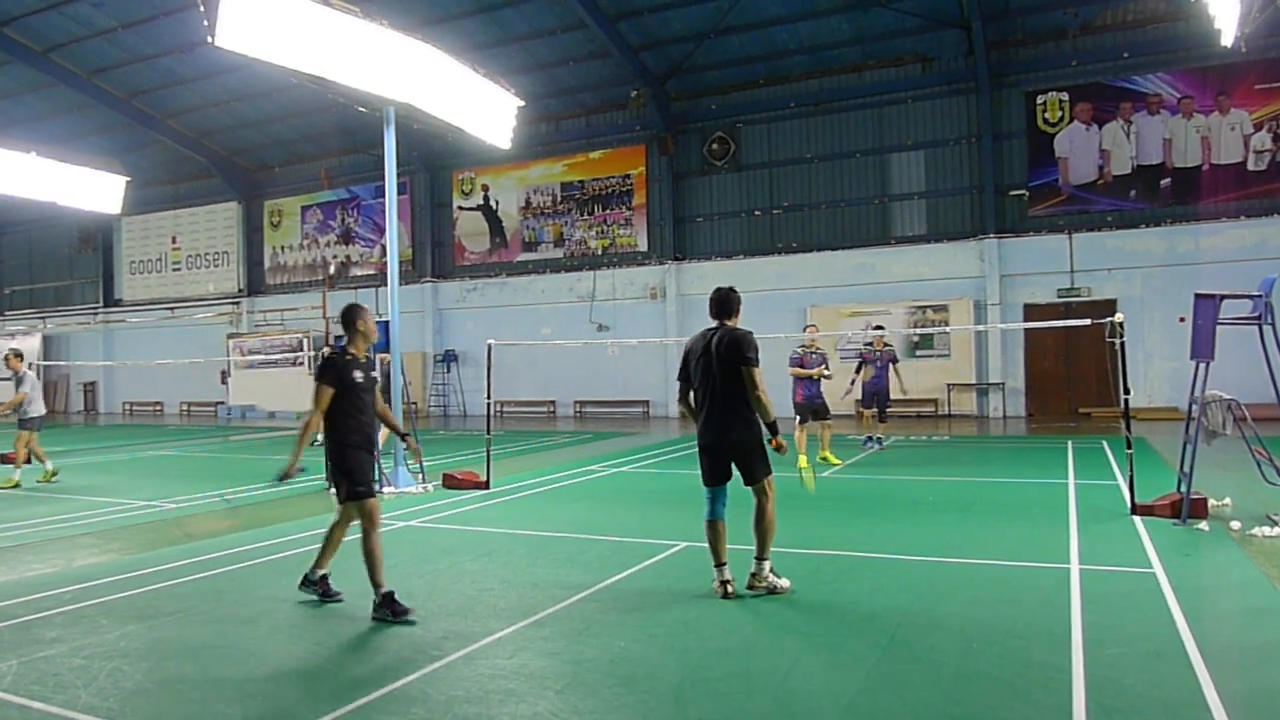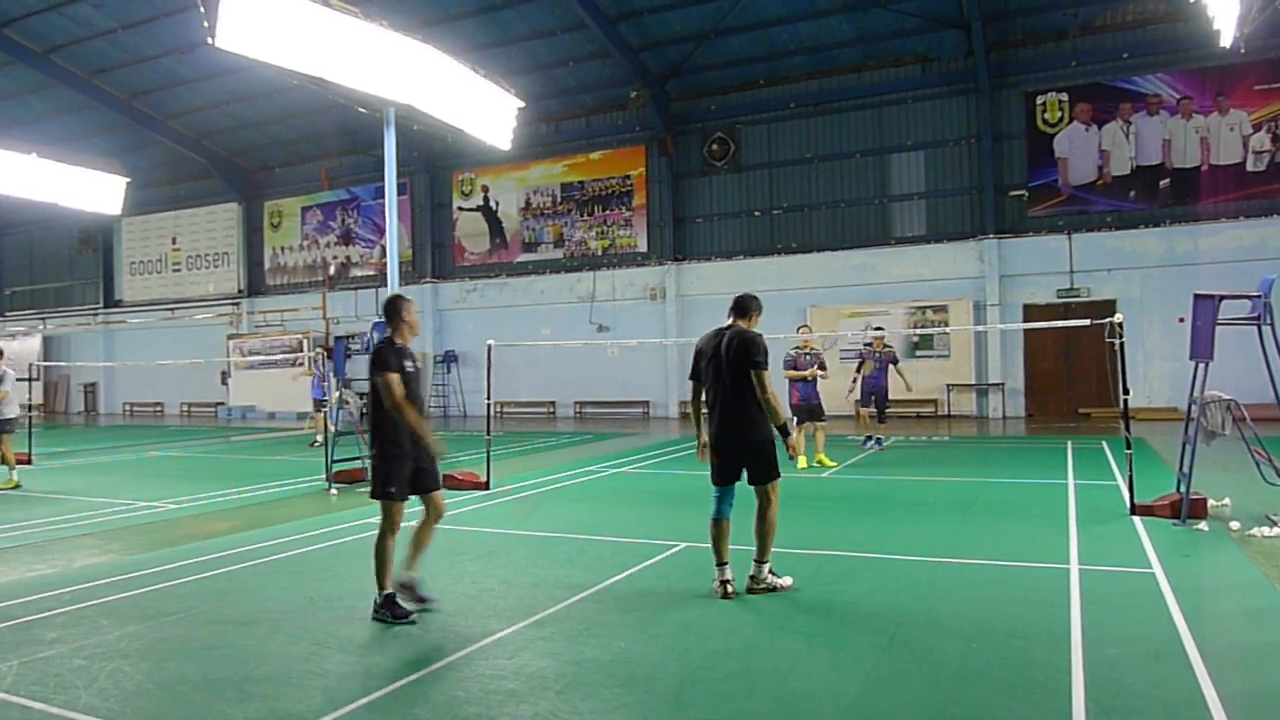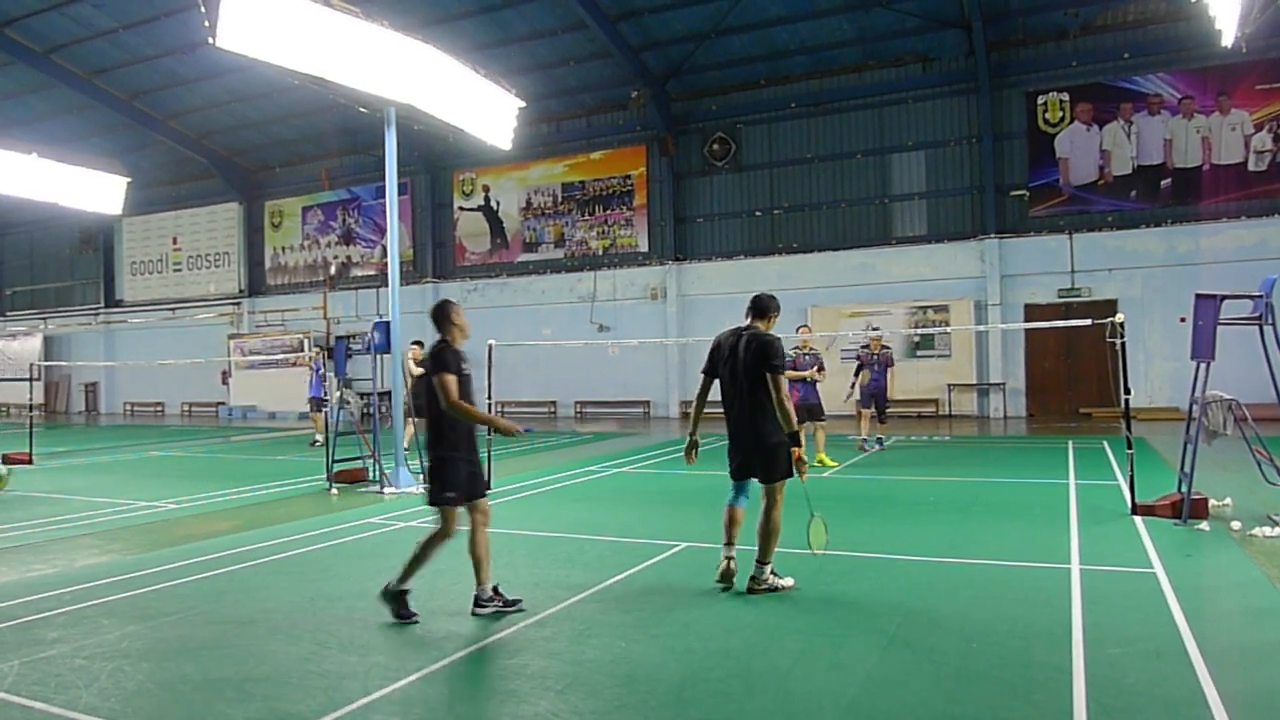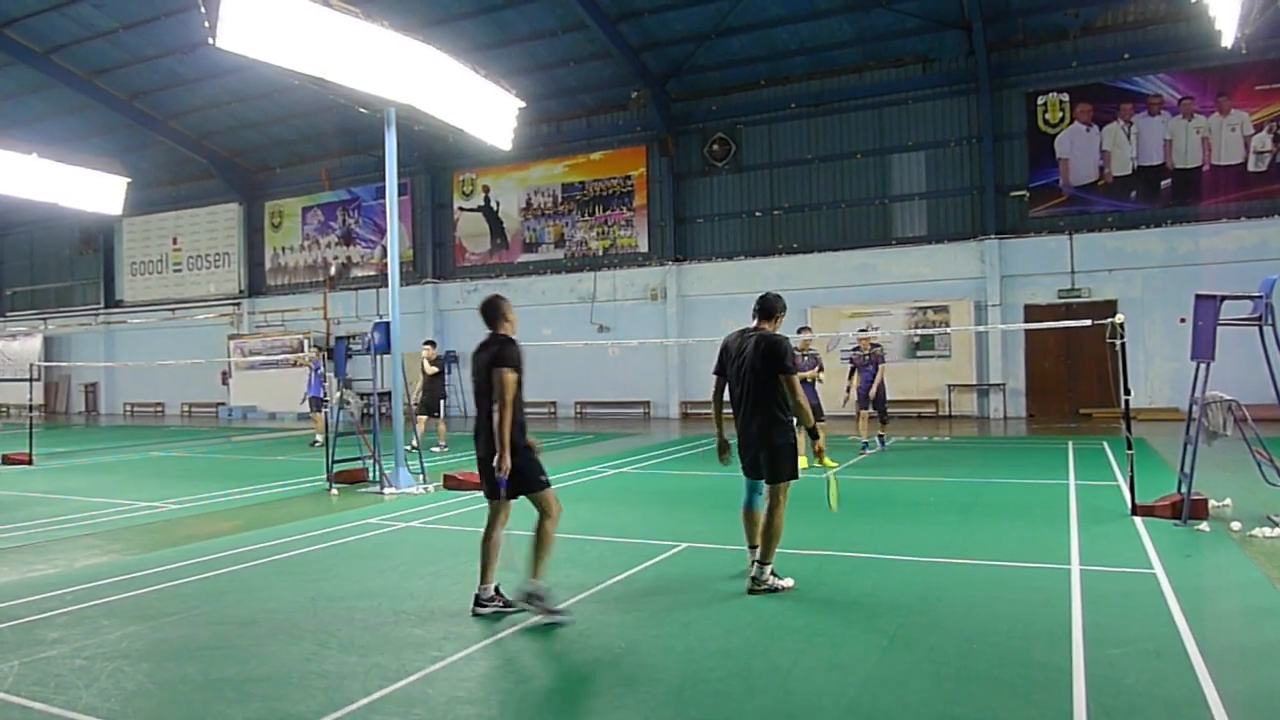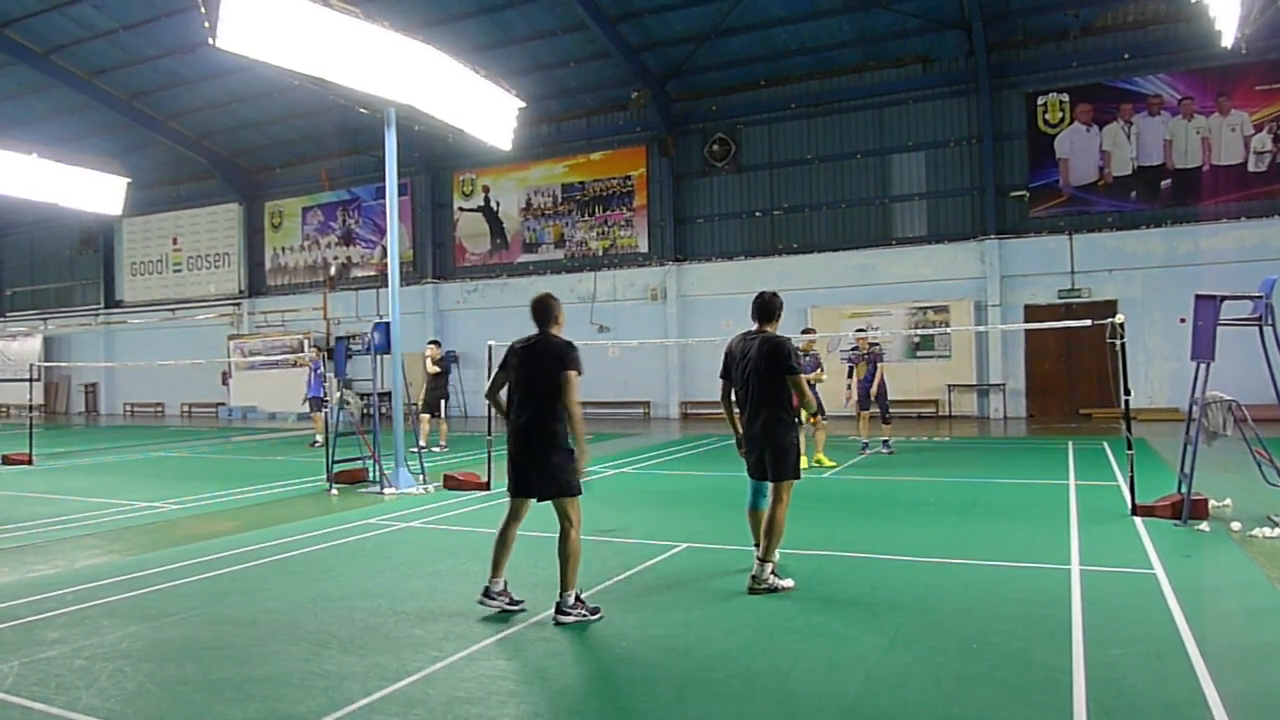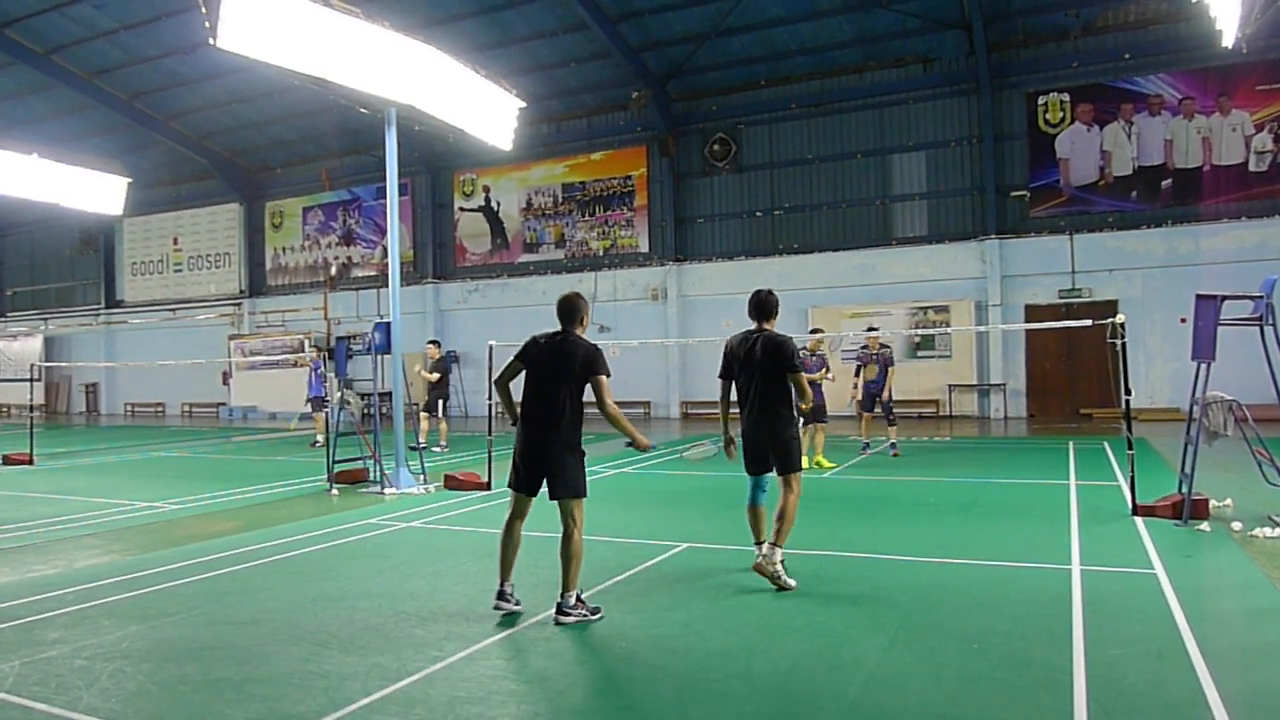
dt=0.3s
person 1, frame 1
left shoulder: (368, 362)
right shoulder: (335, 363)
right elbow: (317, 414)
left wrist: (405, 436)
right wrist: (296, 459)
left hip: (365, 451)
right hip: (346, 452)
left knee: (347, 517)
right knee: (372, 521)
left ankle: (315, 578)
right ankle: (383, 600)
person 1, frame 2
left shoulder: (408, 353)
right shoulder: (385, 352)
right elbow: (395, 403)
left wrist: (425, 439)
right wrist: (426, 436)
left hip: (415, 448)
right hip: (392, 450)
left knee: (436, 508)
right knee: (392, 522)
left ankle: (407, 578)
right ankle: (385, 598)
person 1, frame 3
left shoulder: (454, 354)
right shoulder: (443, 353)
right elbow: (451, 404)
right wrist: (495, 423)
left hip: (465, 451)
right hip: (448, 454)
left knee: (481, 518)
right knee: (448, 528)
left ankle: (486, 595)
right ankle: (397, 589)
person 1, frame 4
left shoulder: (483, 349)
right shoulder: (507, 347)
right elbow: (503, 401)
right wrist: (506, 450)
left hip: (488, 445)
right hip: (508, 445)
left knee: (498, 517)
right knee: (550, 510)
left ankle: (485, 594)
right ankle: (534, 589)
person 1, frame 5
left shoulder: (517, 349)
right shoulder: (564, 350)
left elbow: (492, 393)
right elbow: (570, 404)
right wrist: (581, 451)
left hip: (518, 444)
right hip: (551, 447)
left knee: (514, 515)
right knee: (571, 522)
left ankle: (495, 588)
right ankle: (568, 602)
person 1, frame 6
left shoulder: (536, 344)
right shoulder: (590, 353)
left elbow: (500, 382)
right elbow: (607, 407)
left wrist: (517, 418)
right wrist: (636, 437)
left hip: (528, 442)
right hip: (563, 447)
left knee: (516, 515)
right knee: (573, 524)
left ankle: (505, 590)
right ankle: (569, 602)
person 2, frame 1
left shoulder: (693, 344)
right shoulder: (742, 339)
left elbow: (683, 398)
right elbow: (756, 391)
right wrist: (774, 431)
left hip: (709, 436)
right hip: (743, 432)
left knee: (715, 501)
right knee: (765, 496)
left ankle: (722, 577)
right ankle: (761, 572)
person 2, frame 2
left shoulder: (705, 342)
right shoulder: (751, 340)
left elbow: (696, 396)
right elbow: (765, 393)
left wrist: (700, 433)
right wrist: (786, 432)
left hip: (720, 435)
right hip: (754, 434)
left knee: (721, 501)
right knee: (767, 499)
left ankle: (723, 577)
right ankle: (760, 575)
person 2, frame 3
left shoulder: (721, 341)
right shoulder: (769, 343)
left elbow: (703, 392)
right elbow: (781, 398)
left wrist: (693, 434)
right wrist: (796, 443)
left hip: (737, 434)
right hip: (769, 435)
left knee: (739, 491)
right knee: (773, 500)
left ankle: (728, 558)
right ankle: (762, 575)
person 2, frame 4
left shoulder: (730, 342)
right shoulder: (777, 344)
left elbow: (717, 395)
right elbow: (796, 397)
left wrist: (721, 436)
right wrist: (814, 434)
left hip: (746, 433)
right hip: (776, 433)
left knee: (753, 489)
right knee: (777, 499)
left ankle: (754, 556)
right ankle: (761, 575)
person 2, frame 5
left shoulder: (734, 345)
right shoulder: (780, 345)
left elbow: (725, 396)
right elbow: (803, 394)
left wrist: (737, 432)
right wrist: (813, 411)
left hip: (752, 433)
right hip: (780, 432)
left knee: (757, 490)
right knee: (780, 498)
left ankle: (763, 554)
right ankle: (762, 574)
person 2, frame 6
left shoulder: (733, 345)
right shoulder: (782, 344)
left elbow: (724, 394)
right elbow: (804, 392)
left wrist: (726, 431)
right wrist: (805, 402)
left hip: (751, 429)
right hip: (781, 428)
left knee: (757, 487)
right knee: (790, 489)
left ankle: (762, 551)
right ankle: (772, 555)
